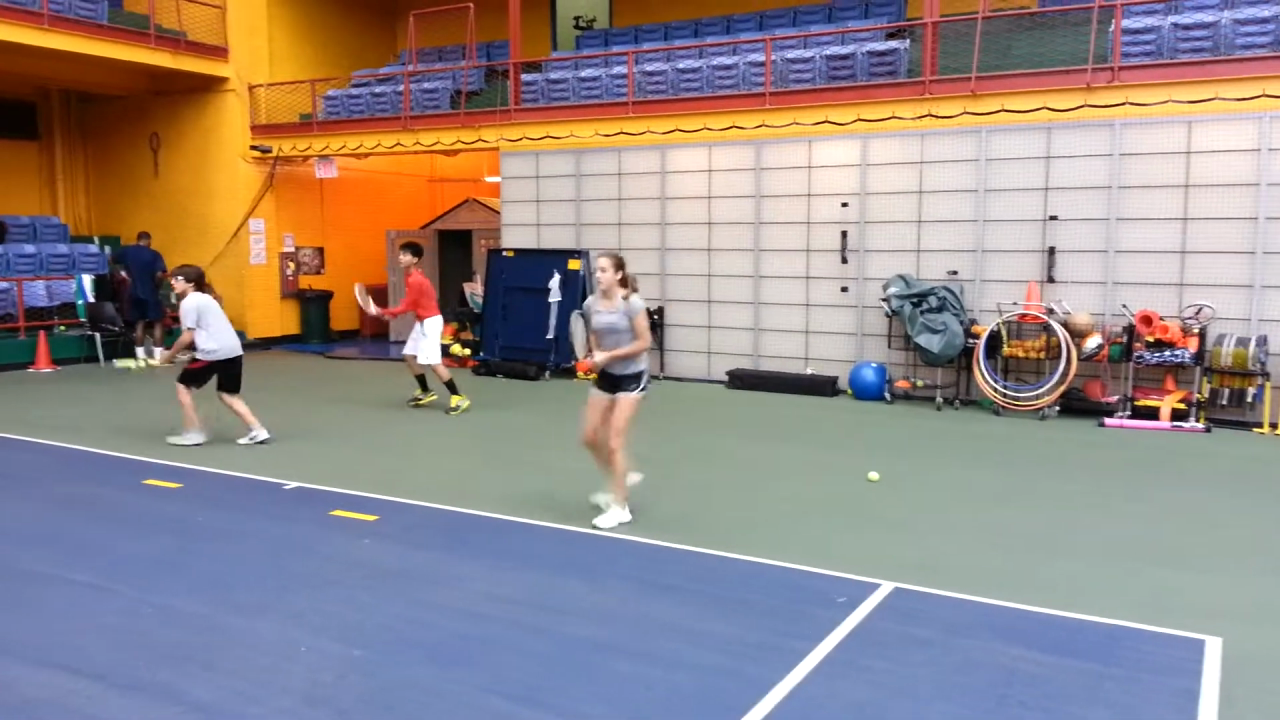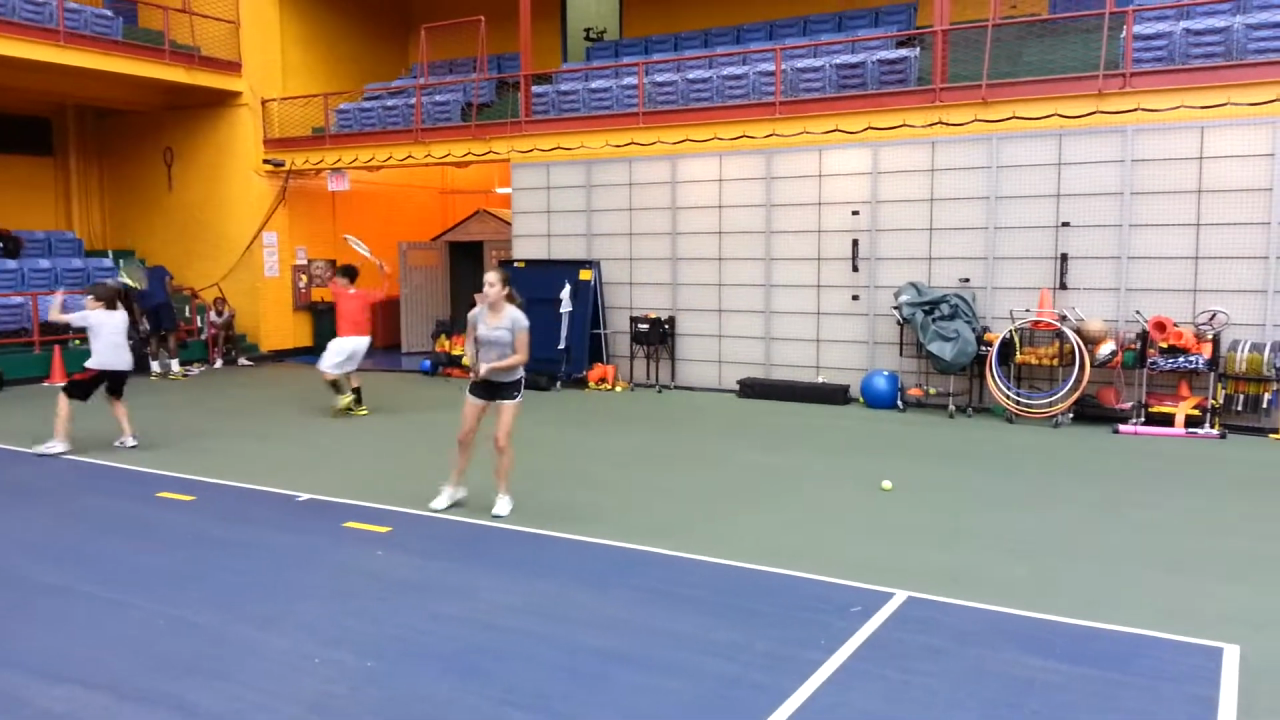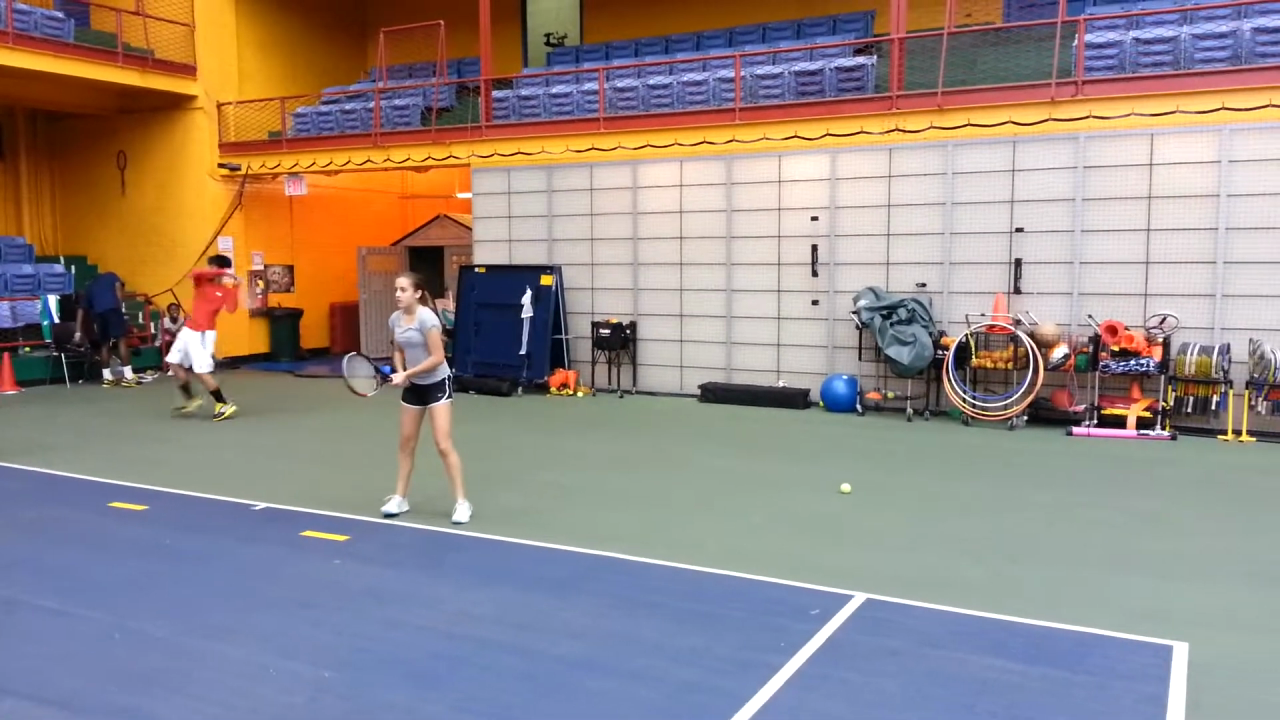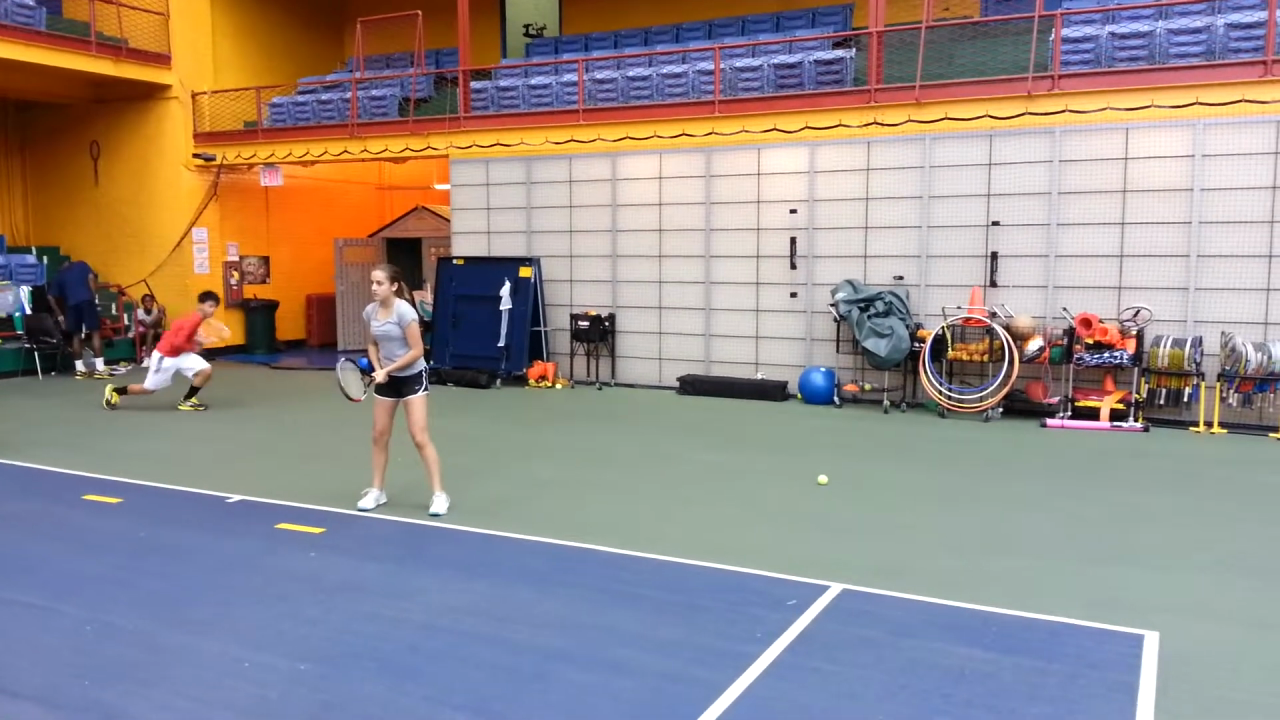
dt=0.7s
person 1, frame 1
left shoulder: (632, 303)
right shoulder: (592, 304)
left elbow: (644, 343)
left wrist: (609, 355)
right wrist: (595, 354)
left hip: (632, 376)
right hip: (607, 375)
left knee: (614, 443)
right knee: (590, 438)
left ankle: (620, 506)
right ankle: (623, 477)
person 1, frame 2
left shoulder: (517, 318)
right shoulder: (476, 314)
left elbow: (522, 357)
left wrist: (491, 366)
right wrist: (472, 363)
left hip: (509, 383)
right hip: (482, 381)
left knee: (501, 442)
right knee: (464, 436)
left ankle: (504, 496)
right ankle: (453, 488)
person 1, frame 3
left shoulder: (426, 317)
right shoulder: (395, 319)
left elbow: (437, 357)
left wrist: (406, 374)
right wrist: (400, 373)
left hip: (437, 383)
right hip: (413, 386)
left knee: (443, 445)
right knee: (406, 442)
left ankle: (462, 502)
right ankle: (399, 498)
person 1, frame 4
left shoulder: (405, 311)
right shoulder: (370, 311)
left elbow: (417, 350)
left wrist: (387, 370)
right wrist: (377, 369)
left hip: (412, 377)
right hip: (387, 378)
left knee: (420, 438)
right knee: (379, 436)
left ankle: (439, 495)
right ankle: (376, 491)
